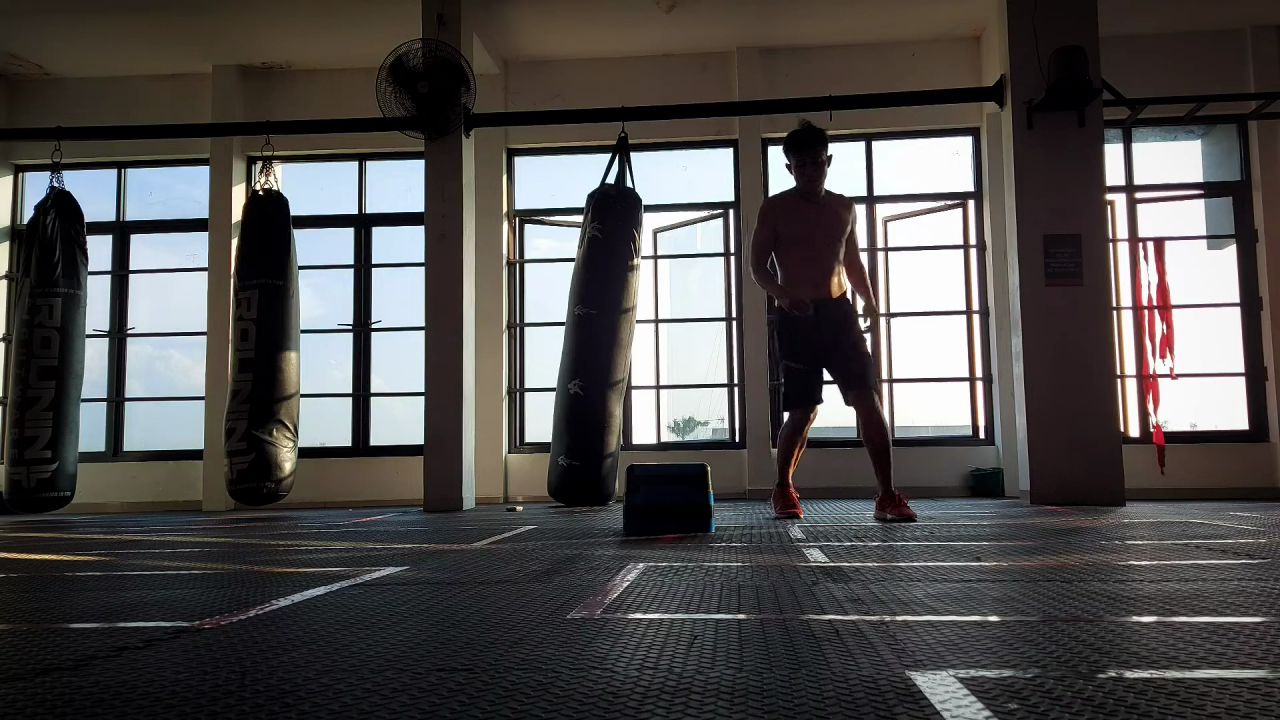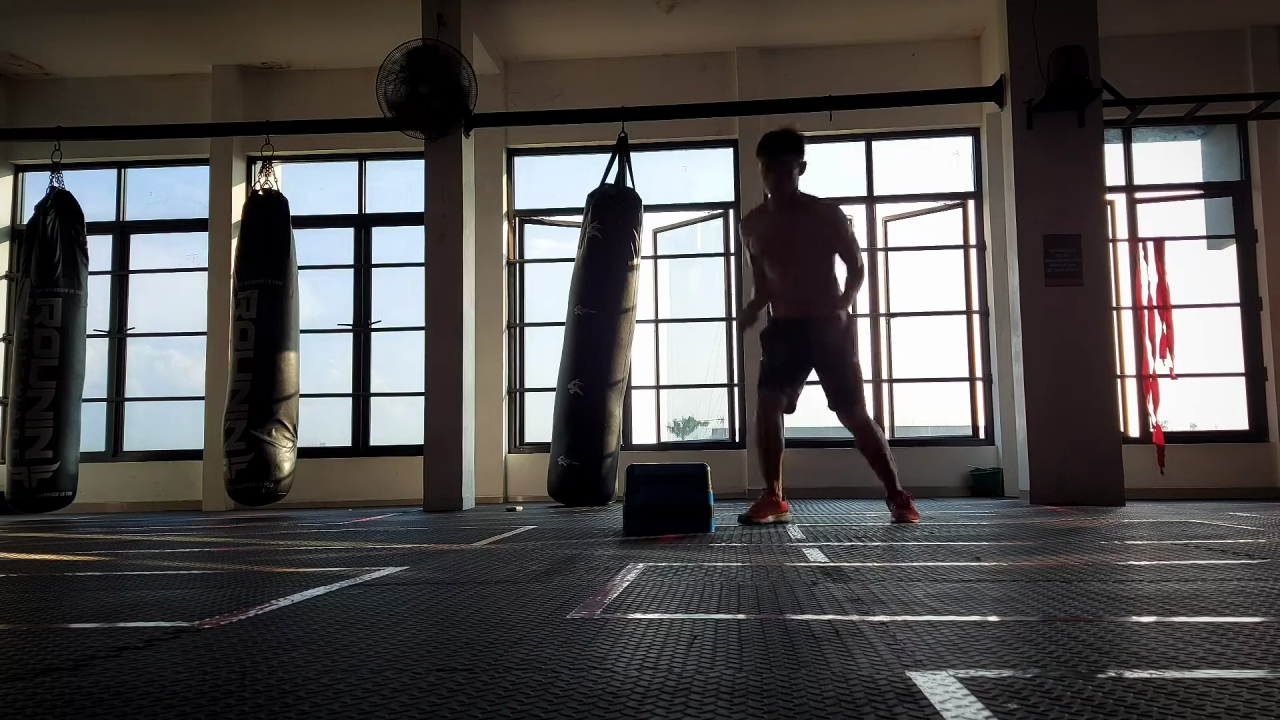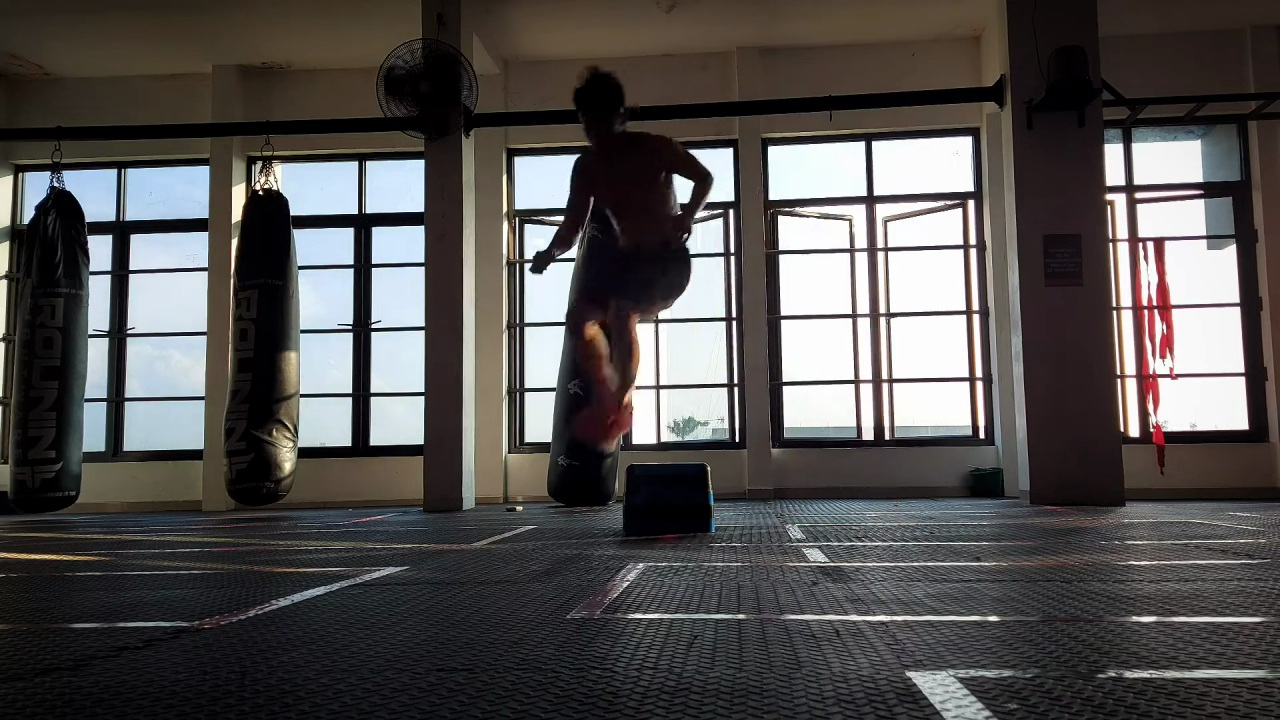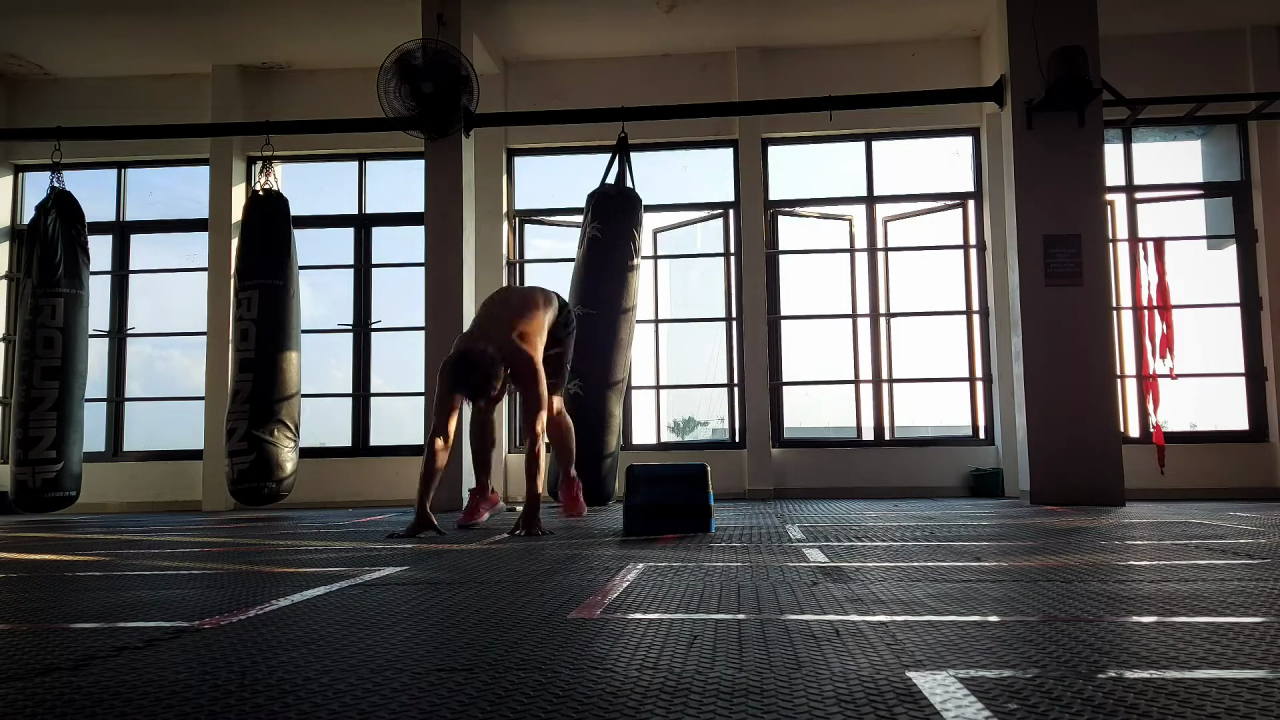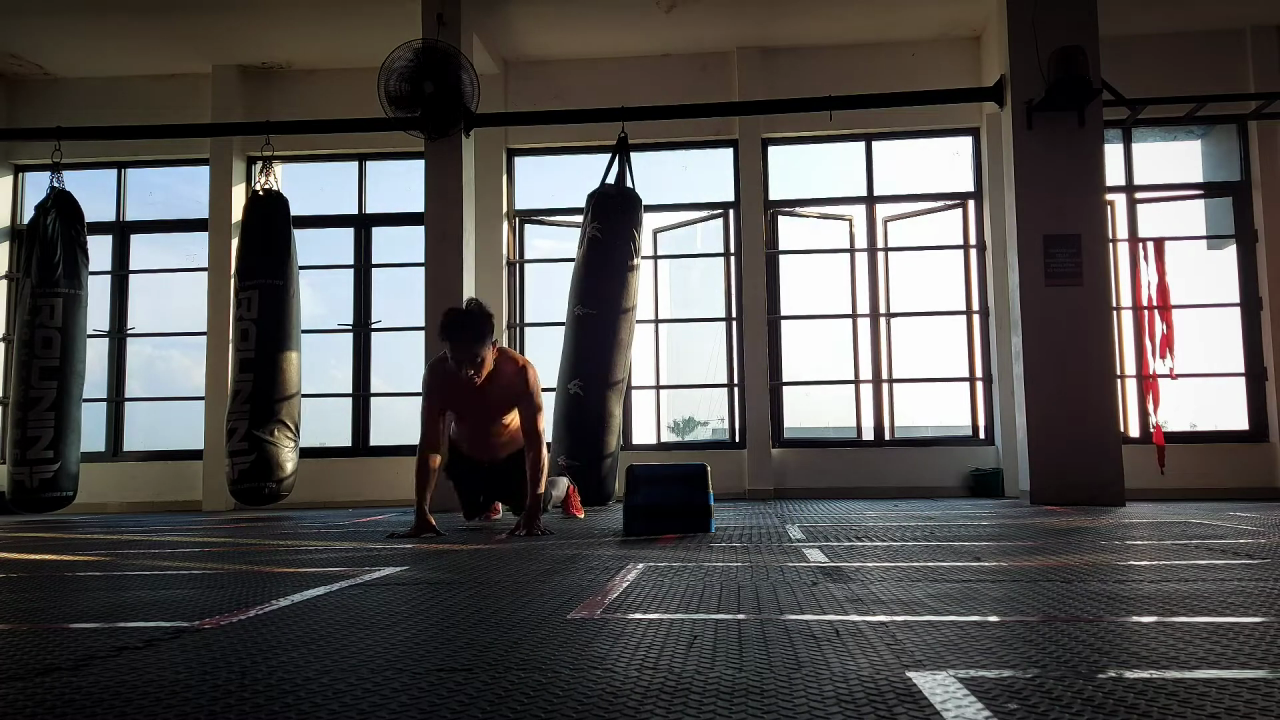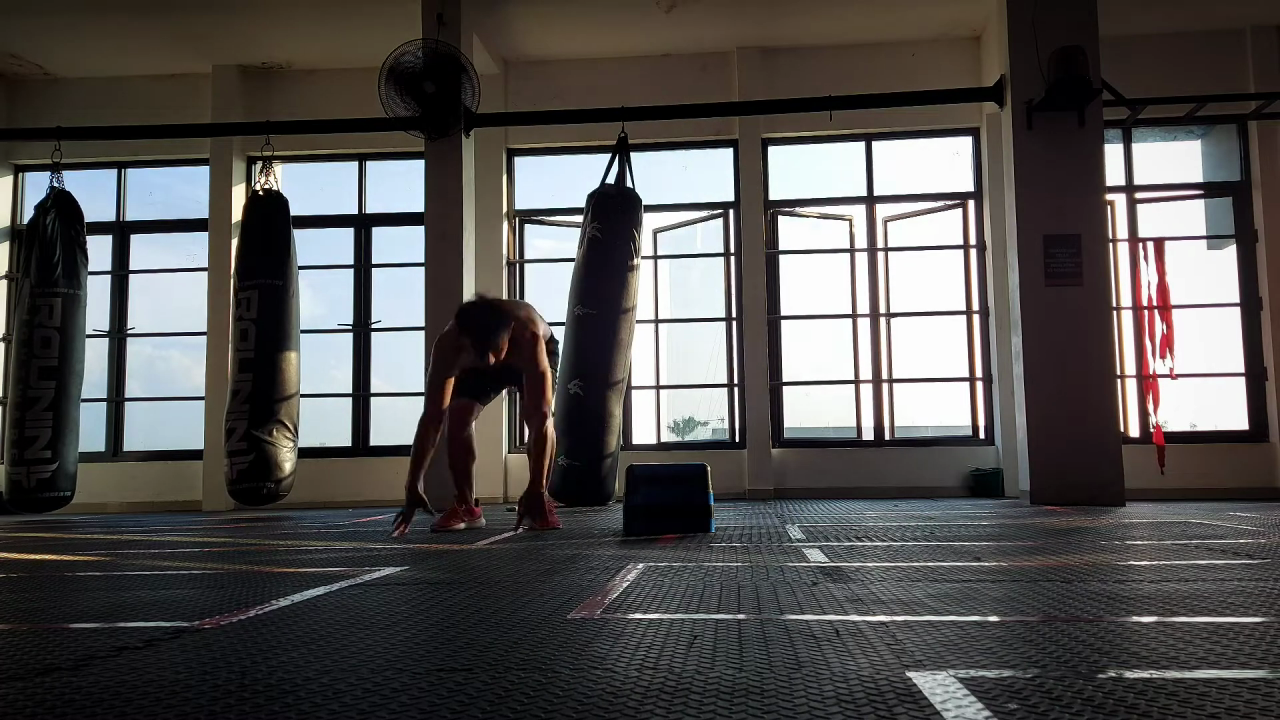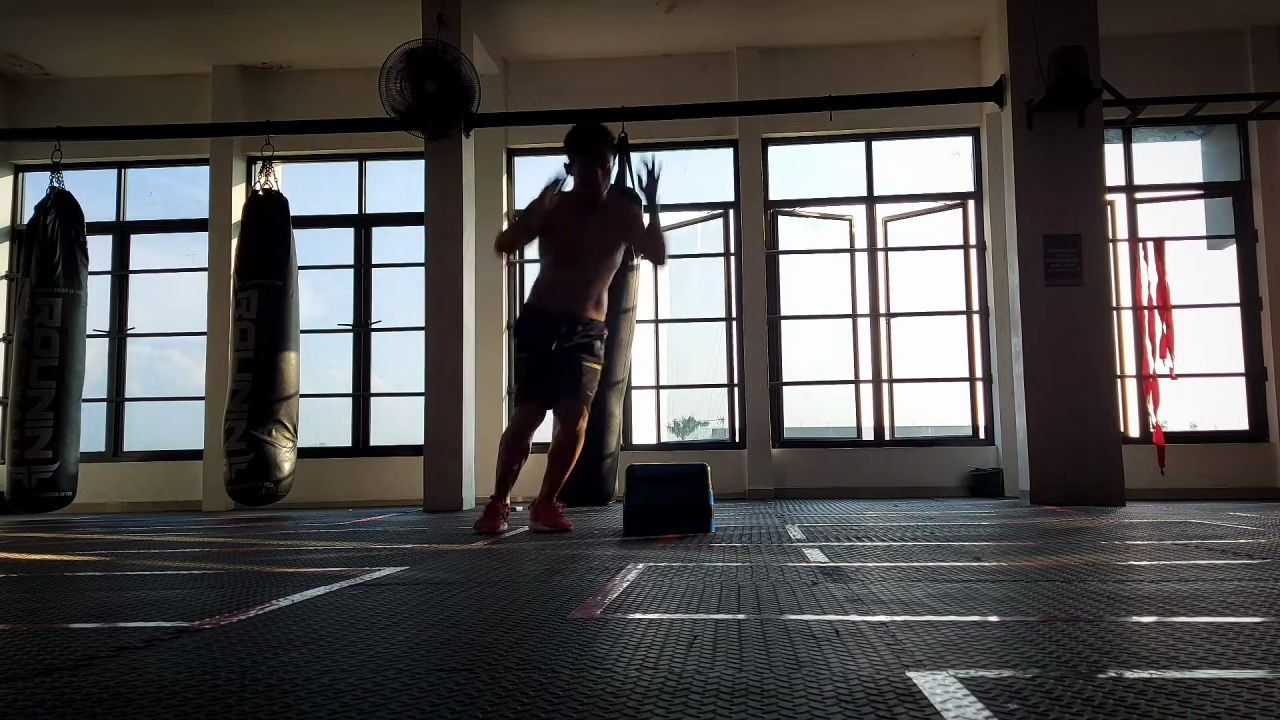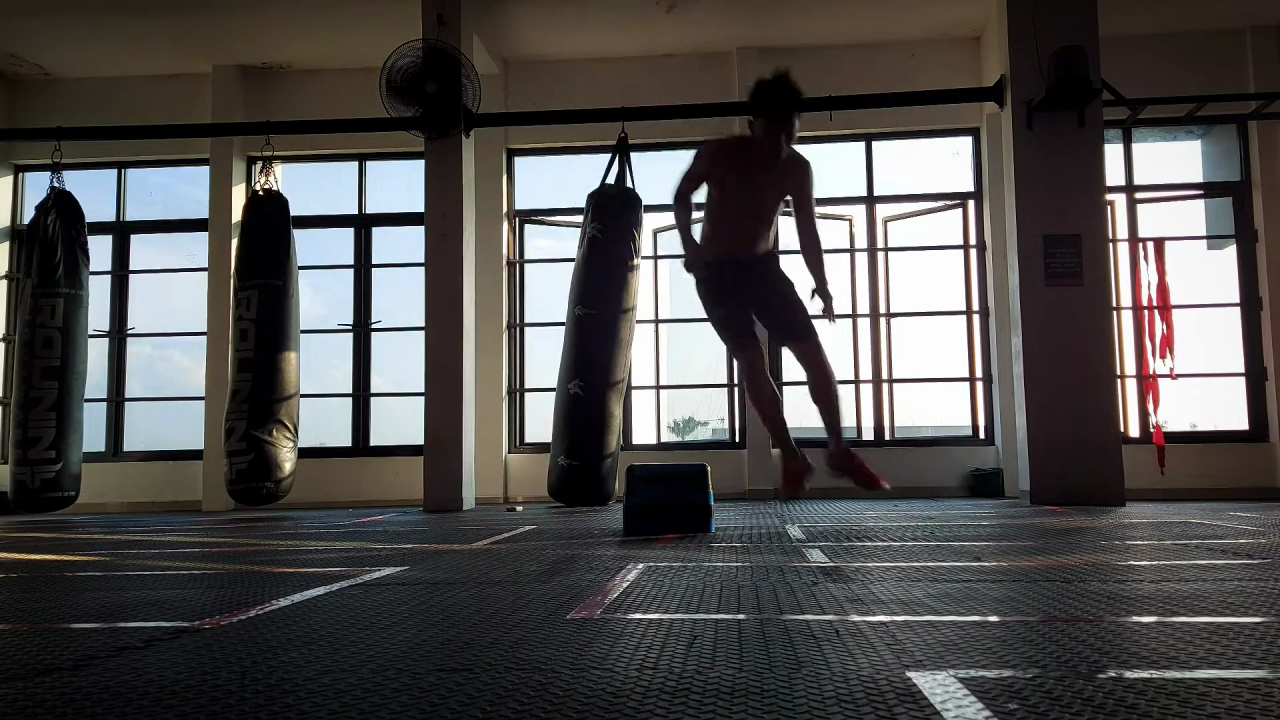
dt=0.5s
person 1, frame 1
left shoulder: (844, 208)
right shoulder: (775, 208)
right elbow: (758, 266)
left wrist: (870, 301)
right wrist: (782, 293)
left hip: (839, 312)
right hip: (797, 317)
left knee: (867, 399)
right knee: (802, 412)
left ankle: (887, 494)
right ankle: (783, 488)
person 1, frame 2
left shoulder: (824, 215)
right shoulder: (753, 223)
left elbow: (856, 265)
left wrist: (842, 304)
right wrist: (755, 303)
left hip: (828, 325)
right hip: (782, 328)
left knee: (853, 415)
right knee: (767, 402)
left ankle: (897, 495)
right ankle: (773, 496)
person 1, frame 3
left shoulder: (655, 147)
right shoulder: (586, 166)
left elbow: (704, 177)
right elbow: (572, 227)
left wrist: (687, 217)
right wrist: (550, 253)
left hip: (667, 260)
right hip: (627, 260)
left knee: (621, 313)
right knee: (578, 317)
left ankle: (617, 404)
right ankle: (606, 395)
person 1, frame 4
left shoulder: (525, 359)
right shoulder: (455, 368)
left elbow: (535, 436)
right elbow: (440, 438)
left wrist: (532, 511)
right wrist: (422, 512)
left knee: (551, 406)
right knee: (483, 413)
left ankle: (570, 481)
right ankle: (485, 495)
person 1, frame 5
left shoulder: (519, 370)
right shoulder: (438, 373)
left elbow: (536, 443)
right elbow: (430, 446)
left wrist: (533, 513)
right wrist: (421, 514)
left ankle: (565, 488)
right ankle: (493, 493)
person 1, frame 6
left shoulder: (528, 339)
right shoulder: (449, 343)
left elbow: (542, 414)
right elbow: (432, 416)
left wrist: (537, 489)
right wrist: (413, 488)
left hip: (541, 343)
left knee: (542, 420)
right knee: (457, 419)
left ankle: (540, 500)
right ankle: (466, 506)
person 1, frame 7
left shoulder: (626, 211)
right shoulder: (550, 206)
left elbow: (658, 257)
right elbow: (504, 246)
left wrist: (652, 207)
right wrist: (540, 210)
left hip: (587, 328)
right hip: (539, 321)
left knee: (575, 417)
right knee: (527, 416)
left ankle: (545, 503)
right ankle: (498, 502)
person 1, frame 8
left shoulder: (798, 169)
right shoulder: (719, 155)
left elbow: (808, 230)
right elbow: (682, 196)
left wrist: (822, 284)
right wrist: (690, 247)
left hip: (764, 268)
right hip: (717, 271)
left knee: (812, 351)
right knee: (752, 358)
left ankle: (839, 452)
right ankle: (792, 457)
